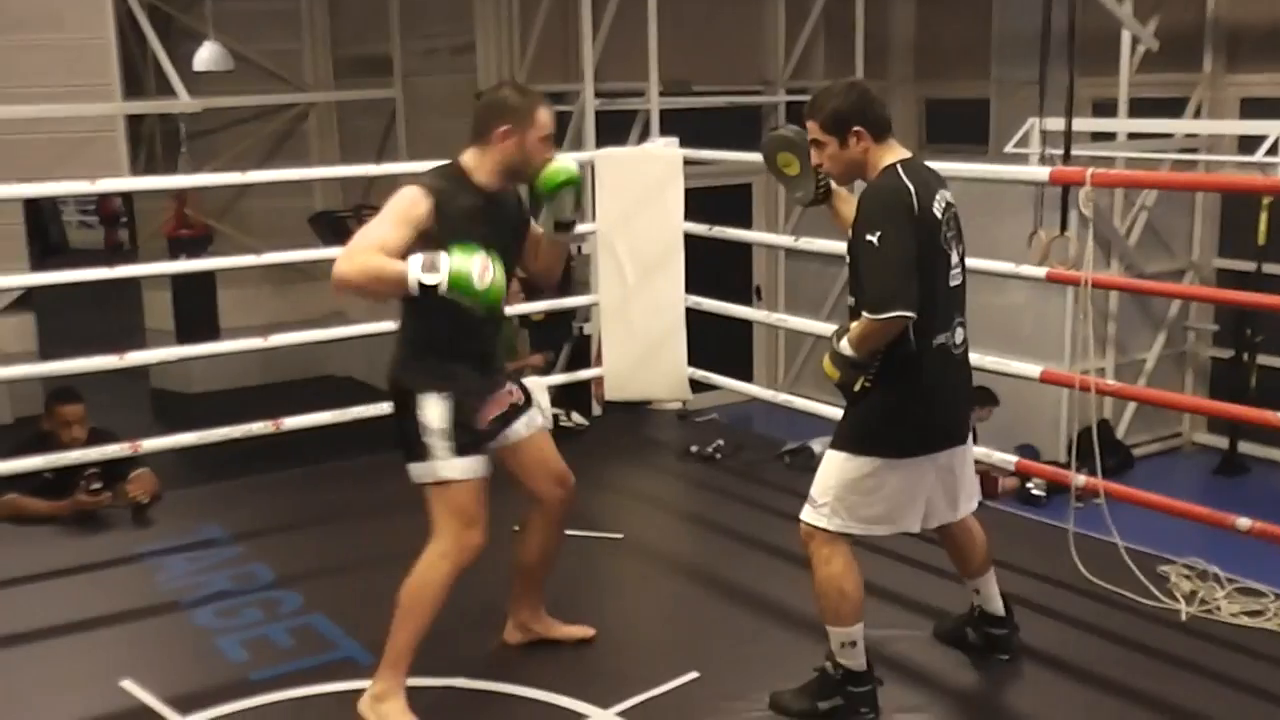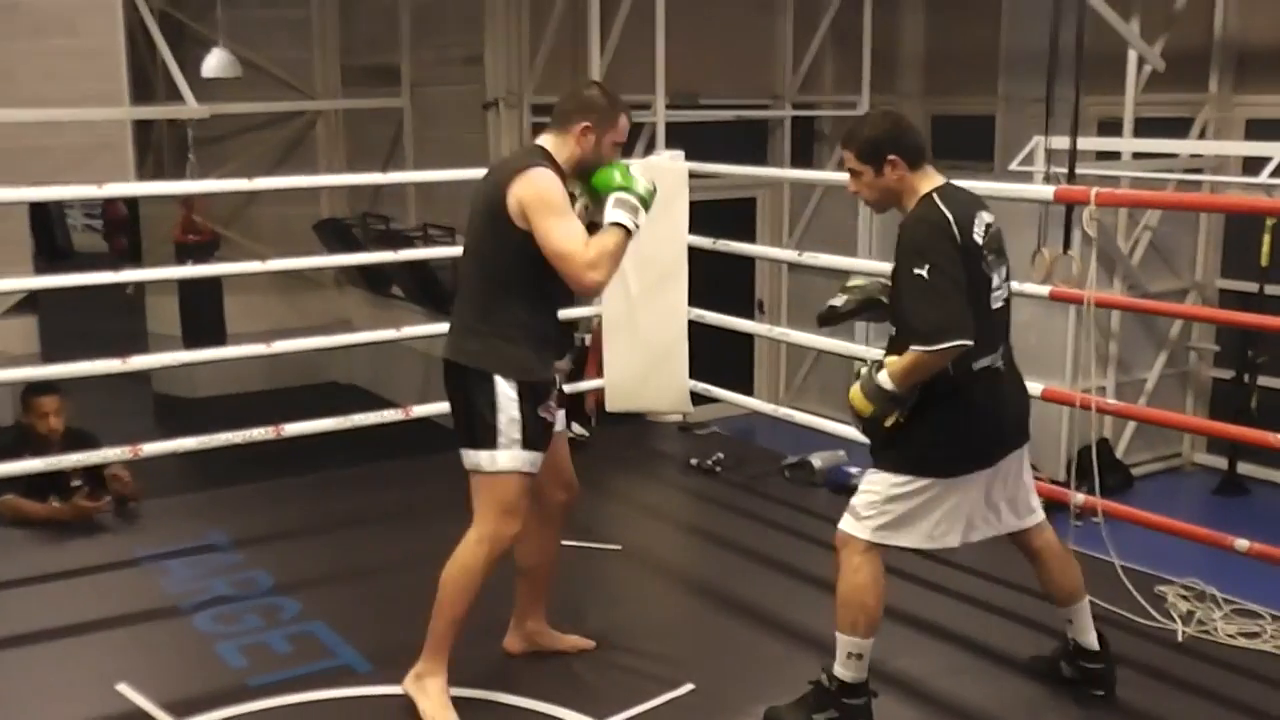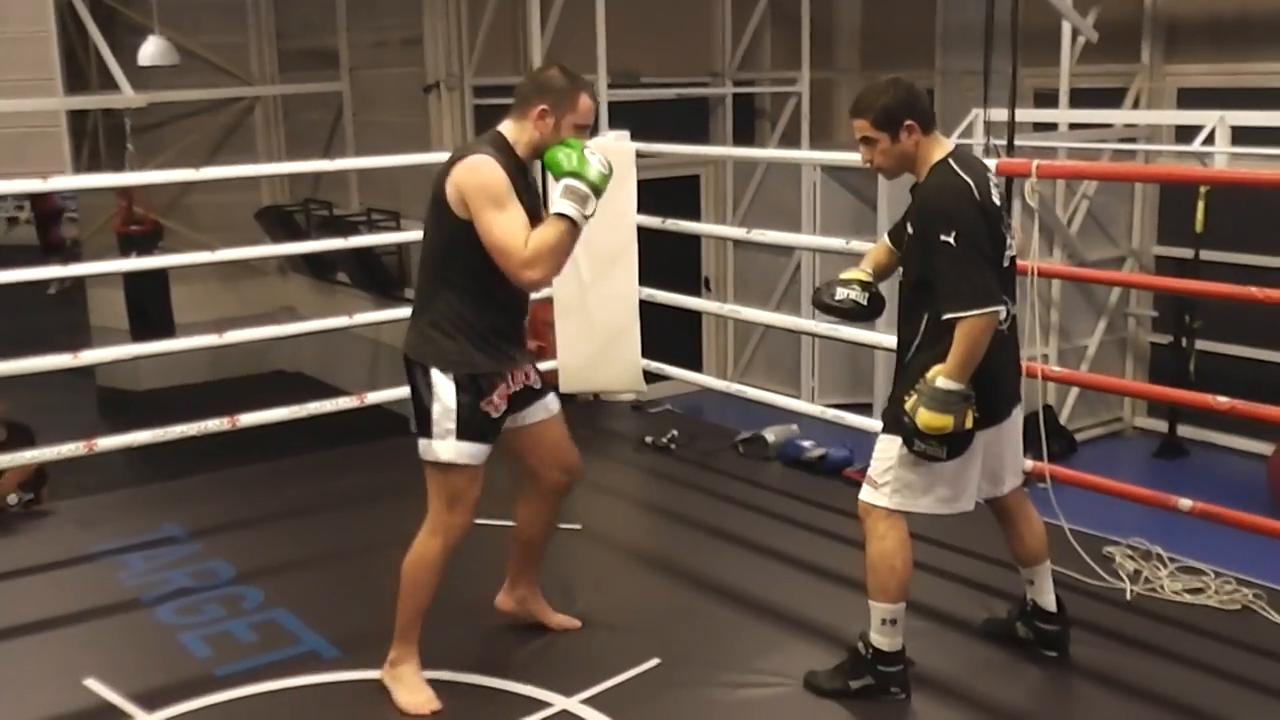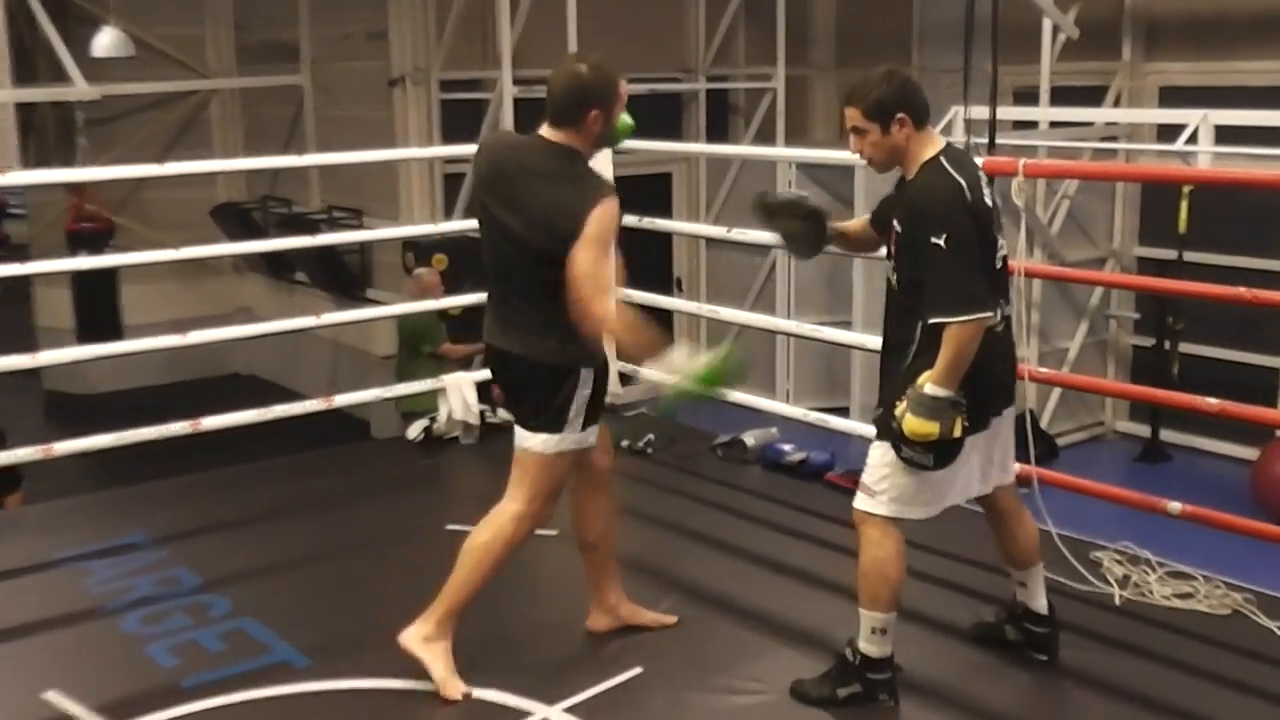
dt=0.5s
person 1, frame 1
left shoulder: (506, 197)
right shoulder: (426, 198)
left elbow: (543, 274)
right elbow: (348, 271)
left wrist: (559, 213)
right wrist: (437, 269)
left hip: (484, 375)
right hip: (436, 387)
left knee: (555, 489)
right knee: (460, 539)
left ankle: (527, 617)
person 1, frame 2
left shoulder: (536, 174)
right shoulder: (537, 181)
left elbow: (565, 269)
right elbow: (588, 275)
left wrist: (606, 203)
right wrist: (625, 209)
left hip: (522, 365)
right hip: (496, 370)
left knee: (557, 492)
right knee: (498, 524)
left ankle: (528, 626)
person 1, frame 3
left shoulder: (516, 168)
right shoulder: (481, 169)
left elbow: (539, 260)
right elbow: (530, 269)
left wrist: (573, 196)
right wrist: (573, 196)
left hip: (502, 355)
right hip: (452, 364)
left knee: (558, 471)
right knee: (451, 518)
left ankle: (520, 591)
right ankle: (402, 659)
person 1, frame 4
left shoulder: (496, 149)
right shoulder: (589, 198)
right elbow: (595, 312)
right wrist: (670, 357)
left hip: (511, 344)
right hip: (556, 358)
left knee: (595, 461)
right knee: (527, 500)
left ankle: (609, 604)
right ankle: (432, 633)
person 2, frame 1
left shoulder: (889, 196)
right shoulder: (924, 182)
left elbow: (889, 312)
left wrist: (848, 348)
right wrist: (827, 191)
left hip: (898, 402)
right hip: (944, 390)
left knee: (823, 531)
right knee: (951, 513)
right ankle: (993, 622)
person 2, frame 2
left shoulder: (927, 229)
right shoulder: (967, 206)
left elbow: (944, 343)
left wrist: (884, 382)
right wrist: (887, 298)
left hip: (948, 424)
right hip: (999, 412)
left knee: (859, 542)
right knee: (1032, 531)
right ankle: (1090, 656)
person 2, frame 3
left shoulder: (946, 195)
right shoulder: (962, 174)
left elbow: (980, 307)
right elbow: (903, 240)
left wrist: (947, 388)
right wrist: (864, 273)
left hip: (953, 381)
right hip: (993, 379)
left knee: (879, 508)
right knee: (1007, 493)
left ankle: (884, 661)
right ankle: (1045, 618)
person 2, frame 4
left shoulder: (939, 198)
right shoulder: (931, 179)
left elbow: (970, 313)
right elbow: (880, 231)
left wrist: (936, 395)
right wrist: (814, 223)
left hip: (950, 386)
right hip: (986, 382)
left knee: (877, 517)
right knee: (997, 498)
left ankle: (870, 668)
right ankle: (1036, 616)
